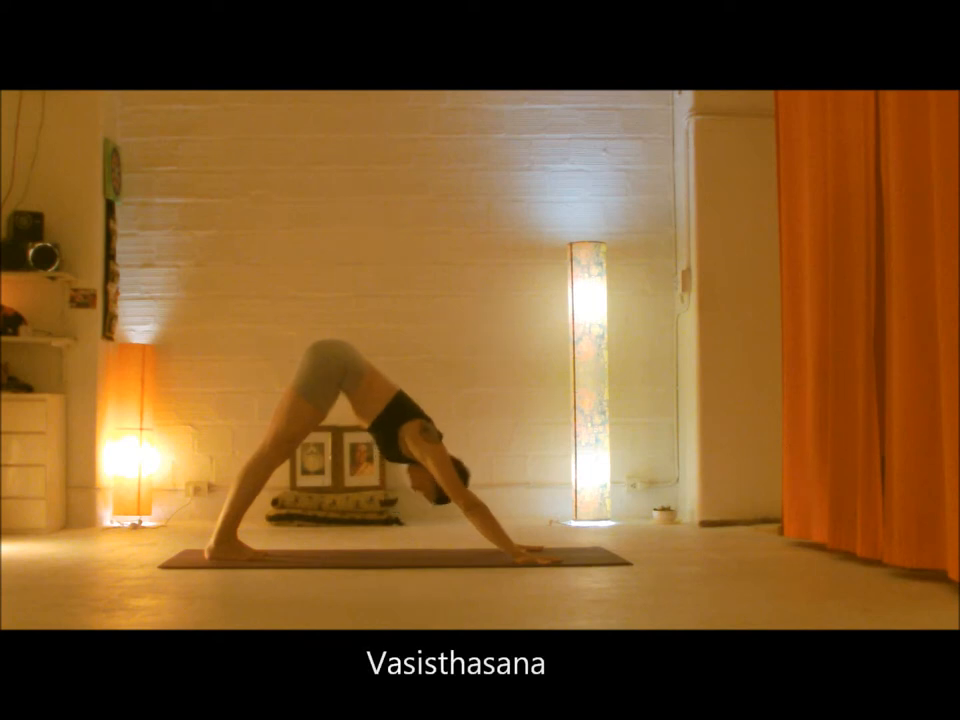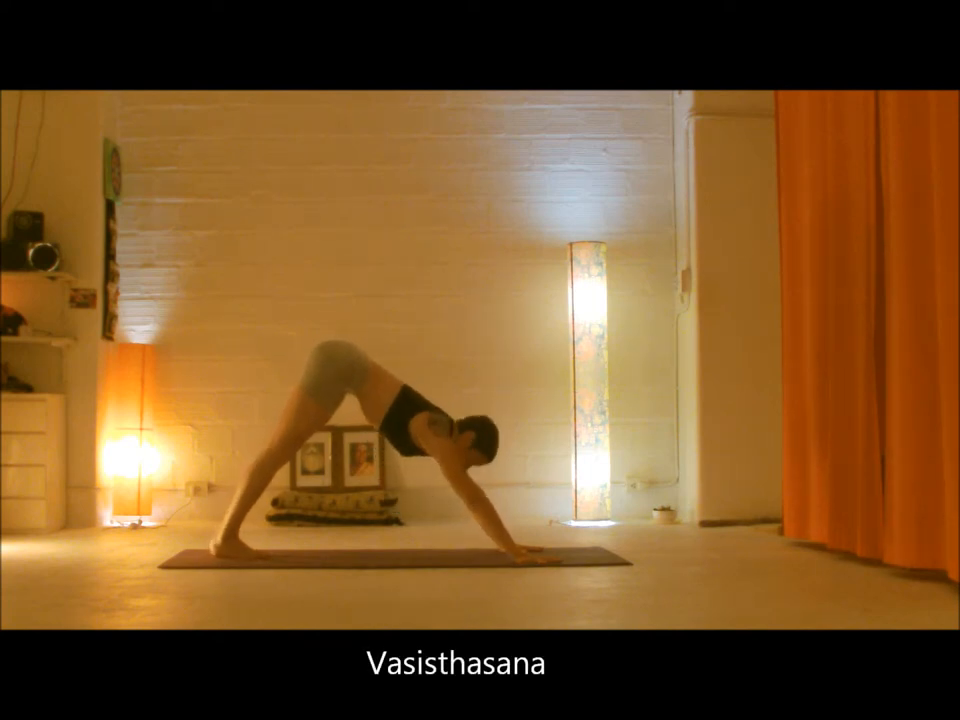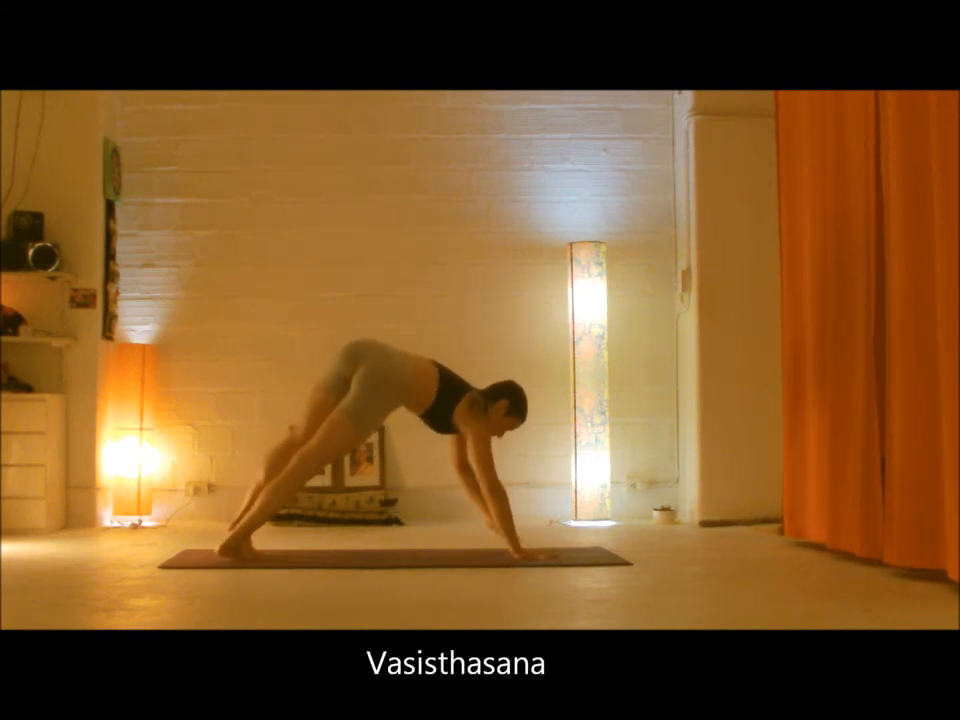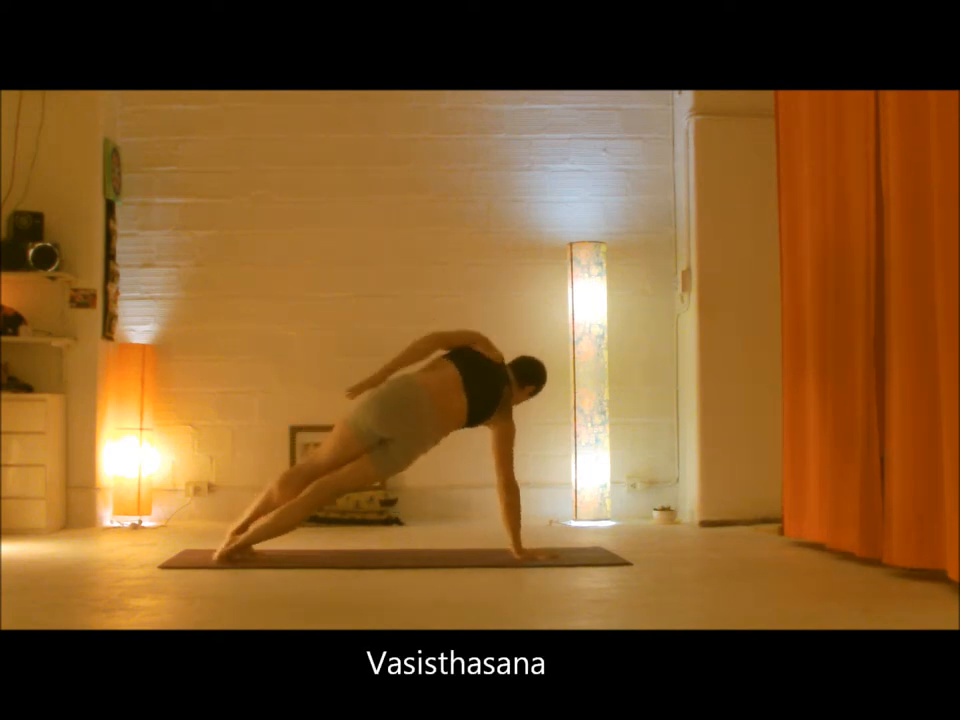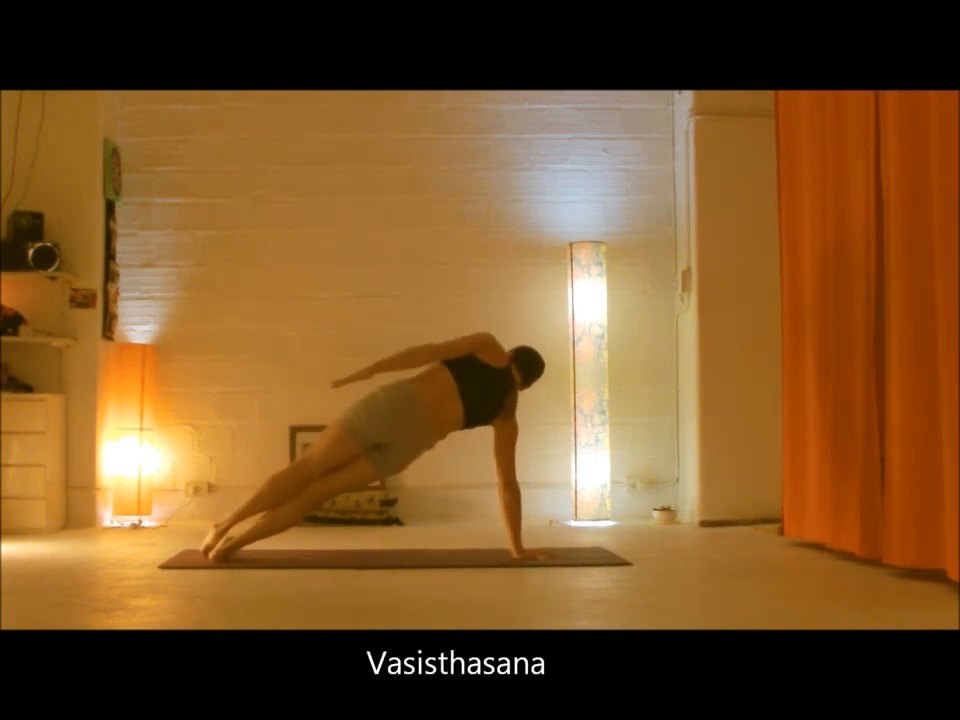
dt=1s
person 1, frame 1
left shoulder: (423, 445)
right shoulder: (425, 444)
left elbow: (469, 502)
right elbow: (467, 502)
left wrist: (509, 544)
right wrist: (515, 551)
left hip: (334, 365)
right hip: (331, 362)
left knee: (277, 450)
right knee: (274, 448)
left ankle: (226, 538)
right ankle: (220, 541)
person 1, frame 2
left shoulder: (447, 435)
right shoulder: (438, 435)
left elbow: (473, 497)
right elbow: (471, 497)
left wrist: (504, 541)
right wrist: (514, 549)
left hip: (339, 365)
right hip: (336, 362)
left knee: (281, 447)
right knee: (280, 448)
left ankle: (228, 534)
right ankle: (226, 537)
person 1, frame 3
left shoulder: (458, 398)
right shoulder: (476, 417)
left elbow: (462, 467)
right elbow: (492, 487)
left wrist: (492, 518)
right wrist: (516, 547)
left hip: (360, 351)
right hip: (381, 379)
left knee: (297, 442)
right knee: (307, 462)
left ankle: (239, 524)
right ankle: (235, 539)
person 1, frame 4
left shoulder: (484, 346)
right shoulder: (503, 418)
left elbow: (436, 338)
right elbow: (507, 484)
left wrist: (380, 375)
right wrist: (518, 548)
left hip: (395, 400)
right hip: (413, 439)
left knee: (312, 468)
right knee: (320, 491)
left ankle: (240, 526)
right ankle: (239, 542)
person 1, frame 5
left shoulder: (490, 346)
right shoulder: (506, 417)
left elbow: (434, 351)
right elbow: (508, 483)
left wrist: (367, 370)
right wrist: (518, 547)
left hip: (393, 404)
right hip: (409, 443)
left knee: (303, 471)
right knee: (315, 492)
left ankle: (225, 526)
right ankle: (232, 542)
